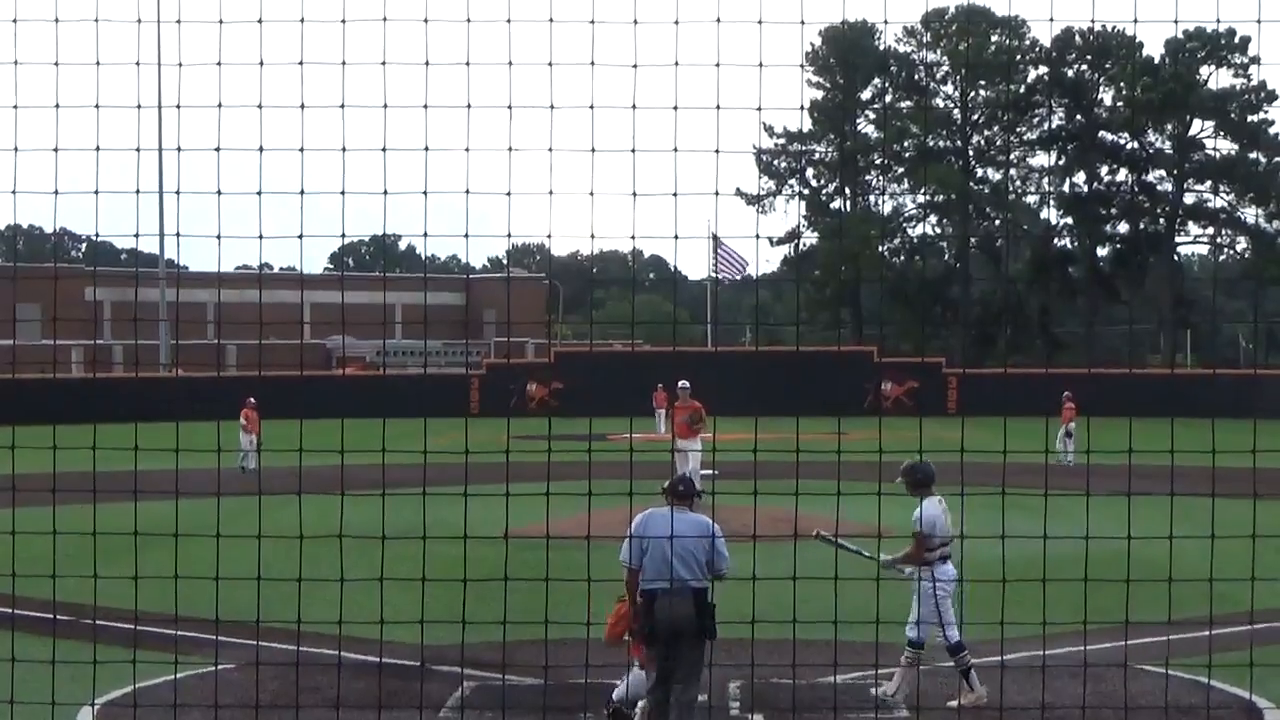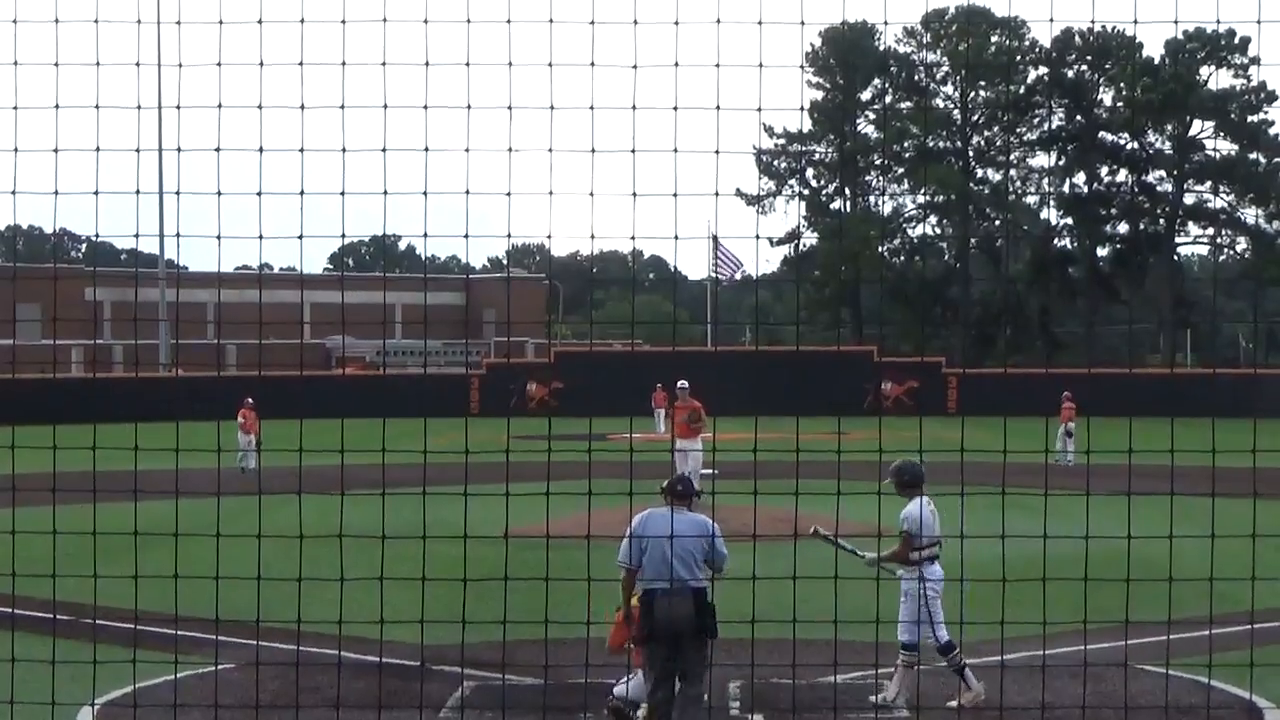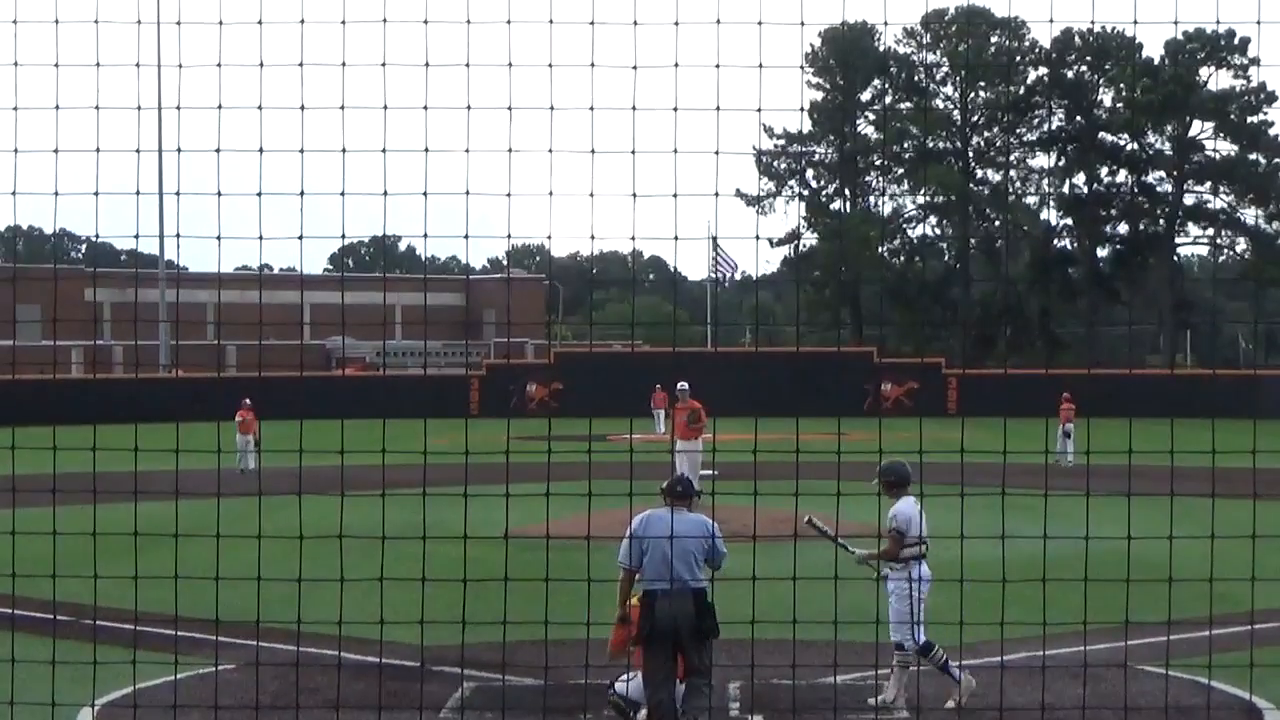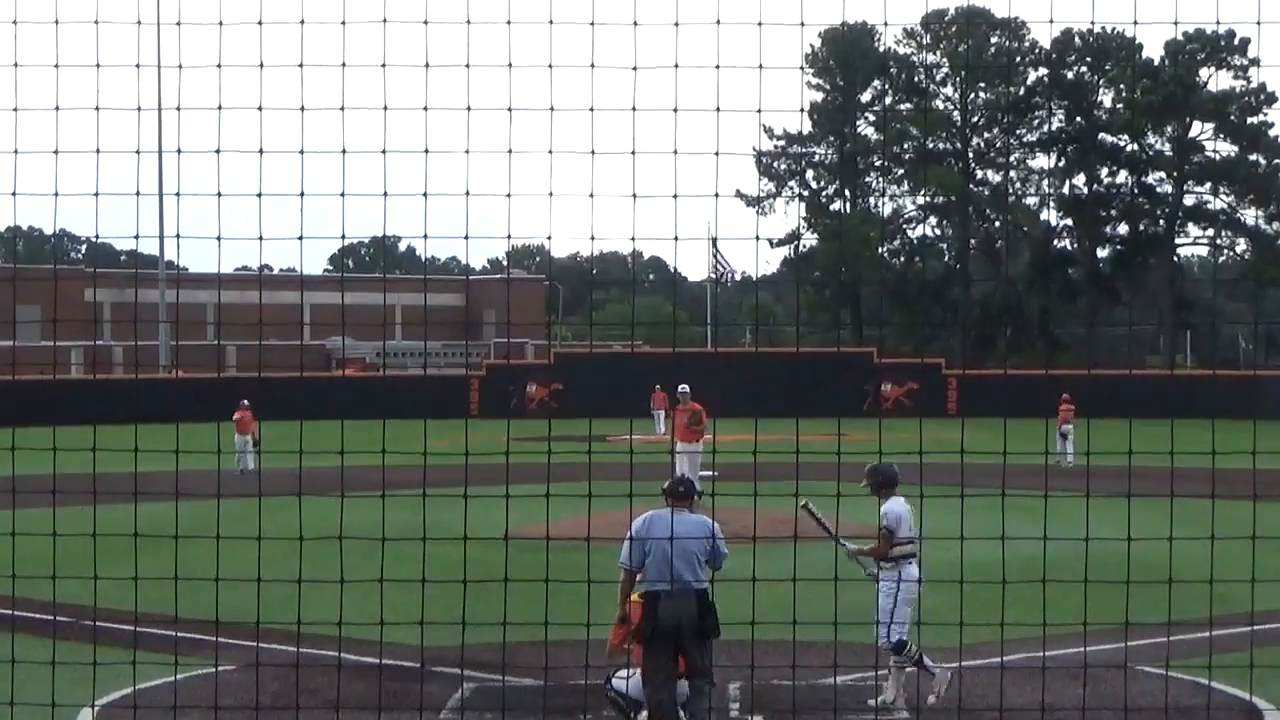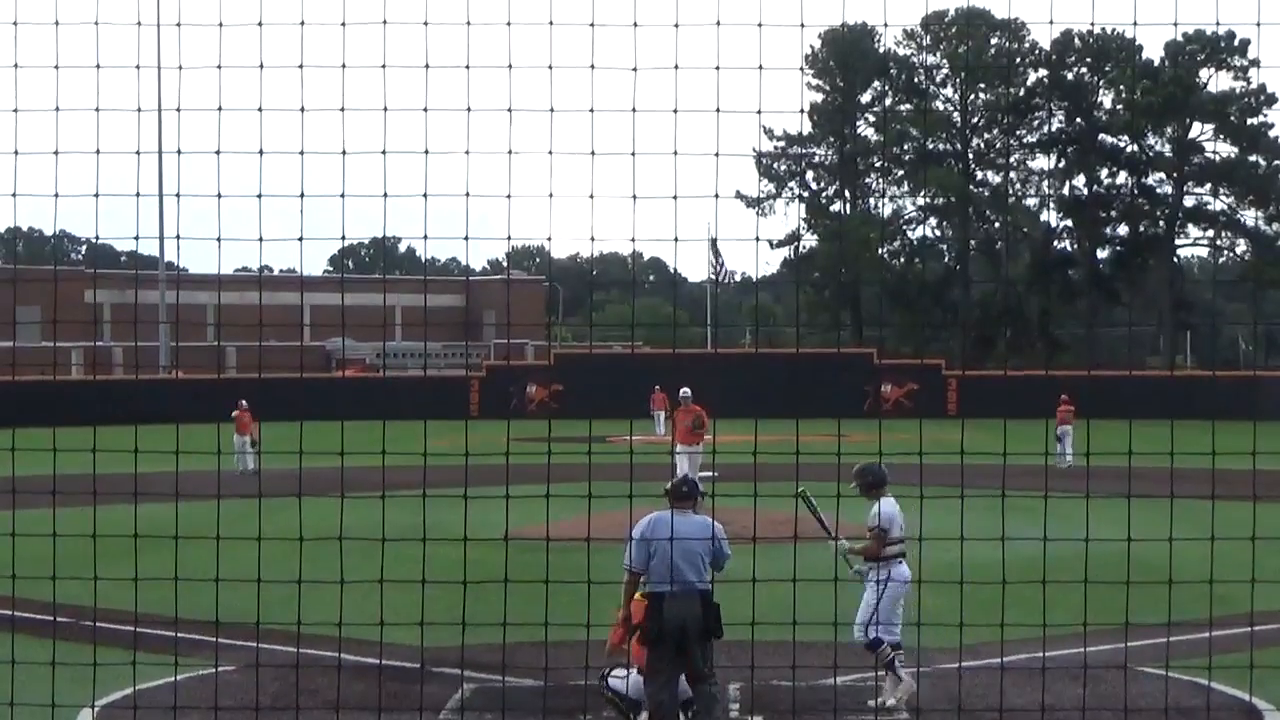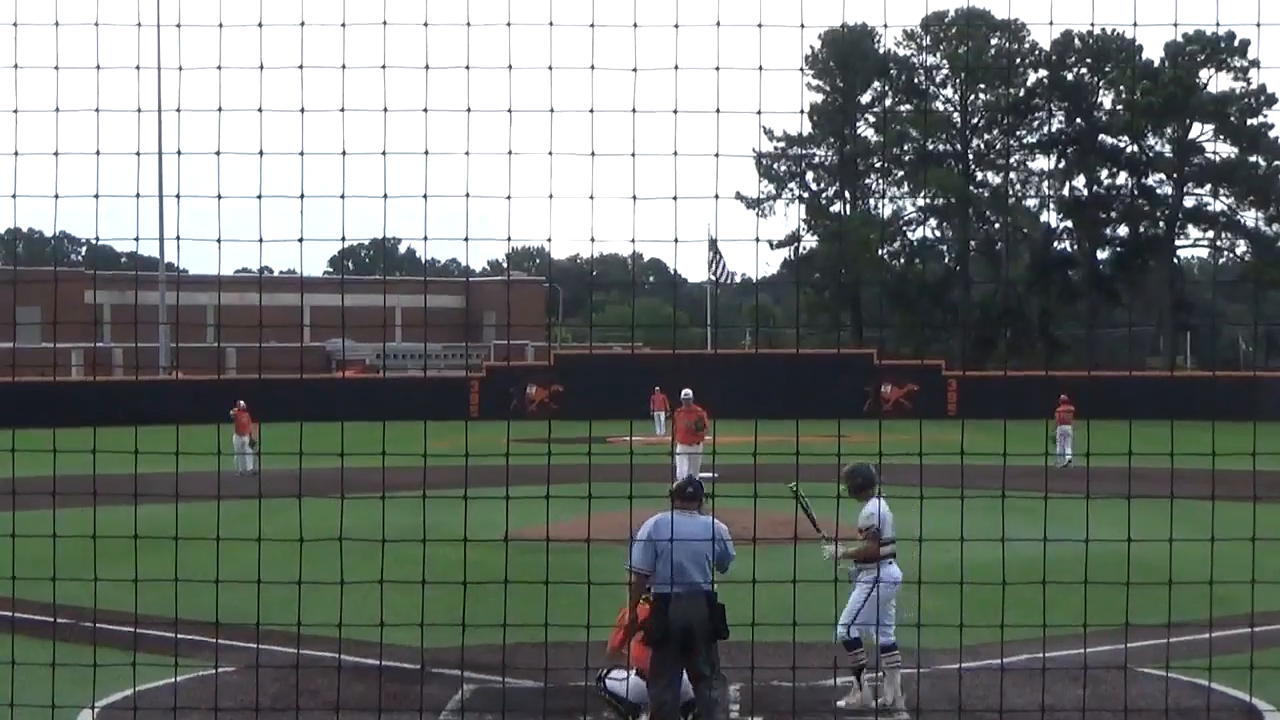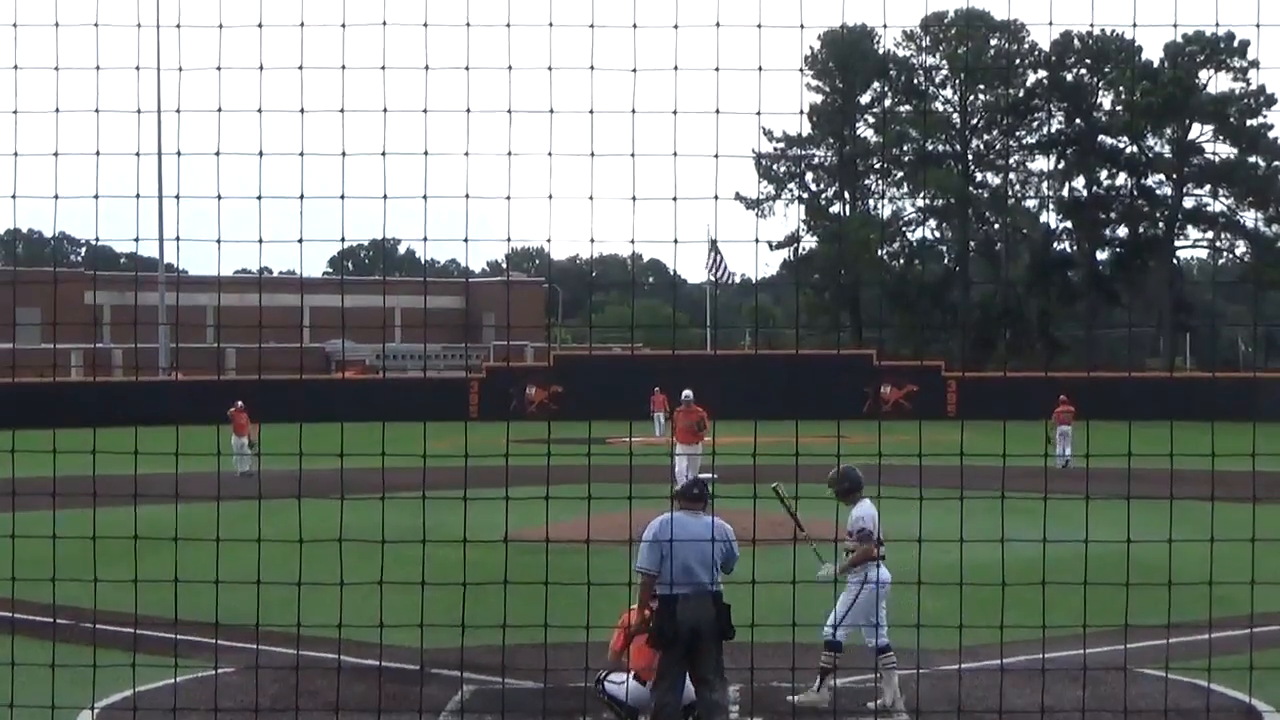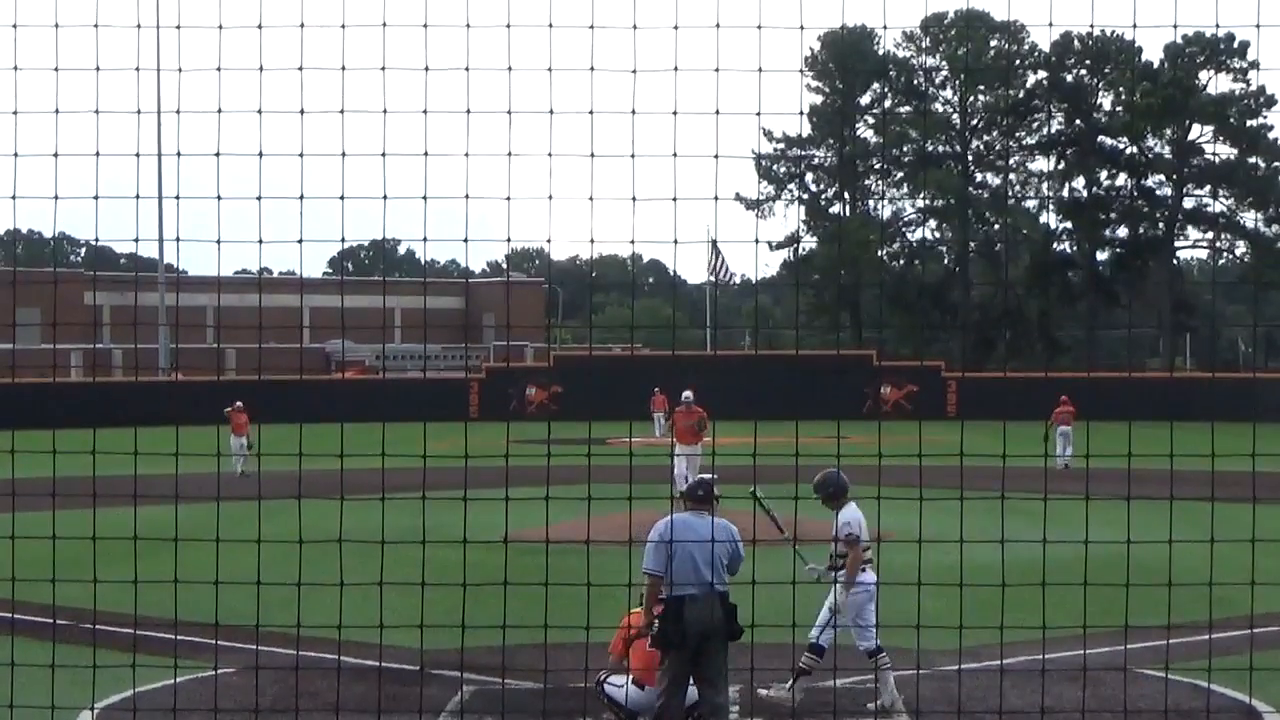
dt=0.1s
person 1, frame 1
left shoulder: (923, 513)
right shoulder: (939, 504)
left elbow: (917, 553)
left wrist: (890, 560)
right wrist: (916, 568)
left hip: (933, 578)
right hip: (933, 574)
left knee: (948, 635)
right knee: (915, 632)
left ankle: (974, 690)
right ankle: (898, 688)
person 1, frame 2
left shoulder: (910, 512)
right shoulder: (927, 505)
left elbow: (904, 552)
left wrist: (877, 558)
right wrist: (907, 570)
left hip: (921, 578)
right hip: (924, 574)
left knee: (938, 636)
right knee: (908, 635)
left ankle: (971, 688)
right ankle: (896, 692)
person 1, frame 3
left shoulder: (898, 510)
right shoulder: (914, 504)
left elbow: (892, 551)
left wrist: (867, 555)
right wrist: (891, 570)
left hip: (907, 578)
right hip: (910, 575)
left knee: (914, 639)
right knee: (901, 636)
left ankle: (959, 680)
right ankle: (894, 693)
person 1, frame 4
left shoulder: (889, 509)
right shoulder: (903, 505)
left elbow: (883, 549)
left wrist: (856, 550)
right wrist: (880, 570)
left hip: (898, 577)
right hip: (904, 574)
left knee: (890, 636)
right knee: (894, 634)
left ankle: (936, 674)
right ankle: (894, 694)
person 1, frame 5
left shoulder: (881, 508)
right shoulder: (890, 505)
left elbow: (875, 548)
left wrist: (847, 548)
right wrist: (867, 568)
left hip: (887, 577)
right hip: (894, 574)
left knee: (865, 630)
right knee: (890, 633)
left ankle: (902, 680)
right ankle: (893, 692)
person 1, frame 6
left shoulder: (872, 509)
right shoulder: (879, 505)
left elbow: (872, 549)
left wrist: (841, 553)
right wrist: (857, 569)
left hip: (877, 578)
right hip: (886, 575)
left knee: (847, 629)
right knee: (885, 635)
left ankle: (862, 690)
right ankle: (892, 695)
person 1, frame 7
left shoulder: (860, 512)
right shoulder: (866, 508)
left elbow: (866, 551)
left wrist: (838, 570)
right wrist: (843, 568)
left hip: (864, 580)
right hip: (877, 578)
left knee: (834, 632)
right knee: (878, 638)
left ankle: (820, 691)
right ankle: (892, 698)
person 1, frame 8
left shoulder: (846, 517)
right shoulder: (852, 512)
left elbow: (855, 556)
left wrist: (843, 592)
right wrist: (827, 569)
left hip: (852, 584)
right hip: (865, 582)
left knee: (820, 636)
right knee: (869, 641)
left ankle: (792, 690)
right ankle: (890, 698)
person 2, frame 1
left shoulder: (644, 521)
right shoulder: (707, 525)
left elbow: (631, 570)
right elbow: (720, 572)
left wrist: (634, 604)
left hip: (655, 605)
right hip: (693, 605)
left knee: (658, 677)
right knee: (688, 678)
person 2, frame 2
left shoulder: (643, 521)
right shoulder: (706, 525)
left elbow: (629, 570)
right elbow: (719, 566)
left wrist: (626, 606)
left hip: (654, 605)
right hip: (693, 605)
left knee: (657, 677)
right knee: (693, 676)
person 2, frame 3
left shoulder: (643, 521)
right shoulder: (706, 525)
left elbow: (628, 571)
right elbow: (718, 563)
left wrist: (622, 606)
left hip: (655, 606)
right hip: (694, 605)
left knee: (658, 677)
right knee: (699, 673)
person 2, frame 4
left shoulder: (645, 522)
right shoulder: (707, 526)
left elbow: (629, 571)
right elbow: (718, 564)
left wrist: (622, 606)
left hip: (657, 607)
right hip: (695, 606)
left knee: (658, 677)
right knee: (700, 674)
person 2, frame 5
left shoulder: (649, 524)
right shoulder: (711, 527)
left elbow: (633, 573)
right elbow: (719, 565)
left wrist: (626, 608)
left hip: (661, 608)
right hip: (698, 607)
left knee: (660, 677)
right knee: (703, 676)
person 2, frame 6
left shoulder: (654, 525)
right shoulder: (716, 528)
left elbow: (639, 574)
right elbow: (724, 566)
left wrist: (632, 609)
left hip: (666, 609)
right hip: (703, 608)
left knee: (663, 679)
right knee: (708, 678)
person 2, frame 7
left shoulder: (660, 526)
right shoulder: (722, 529)
left elbow: (647, 576)
right elbow: (728, 568)
left wrist: (641, 610)
left hip: (672, 609)
right hip: (710, 609)
left knee: (666, 679)
right knee: (711, 680)
person 2, frame 8
left shoulder: (666, 527)
right shoulder: (728, 529)
left elbow: (654, 577)
right elbow: (733, 569)
left wrist: (647, 613)
left hip: (680, 611)
right hip: (716, 609)
left knee: (672, 679)
right knee: (715, 681)
